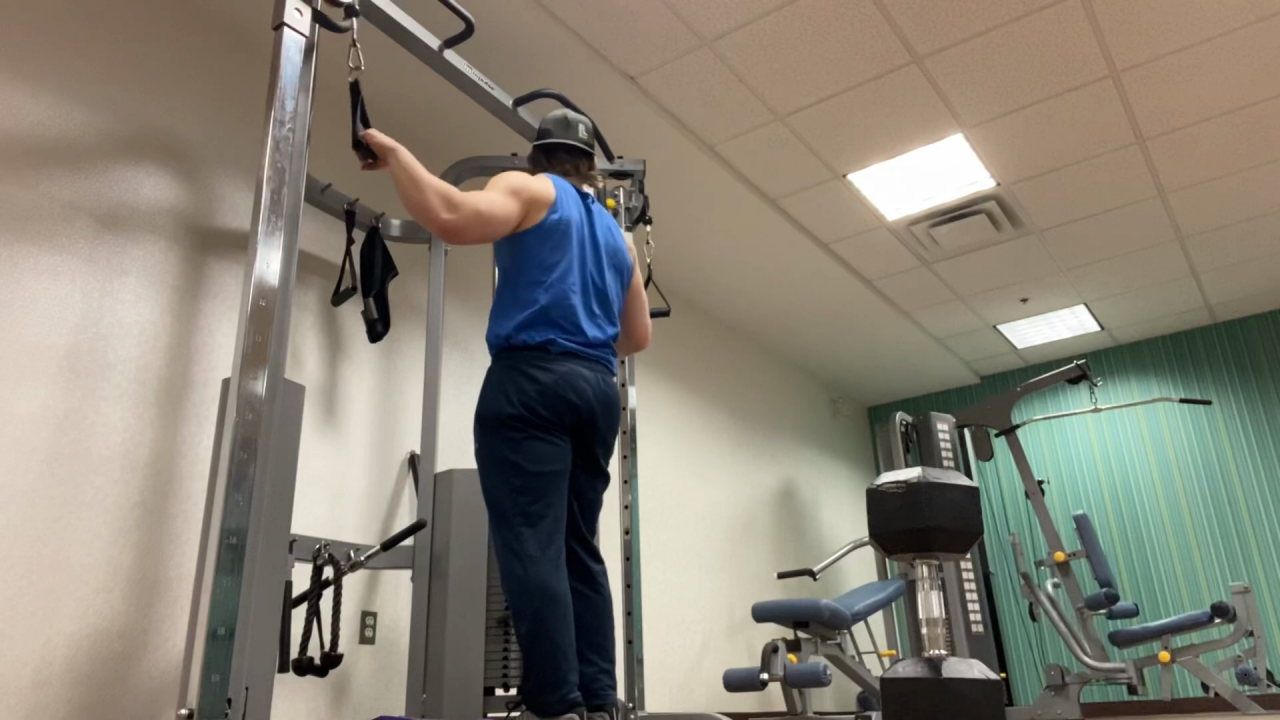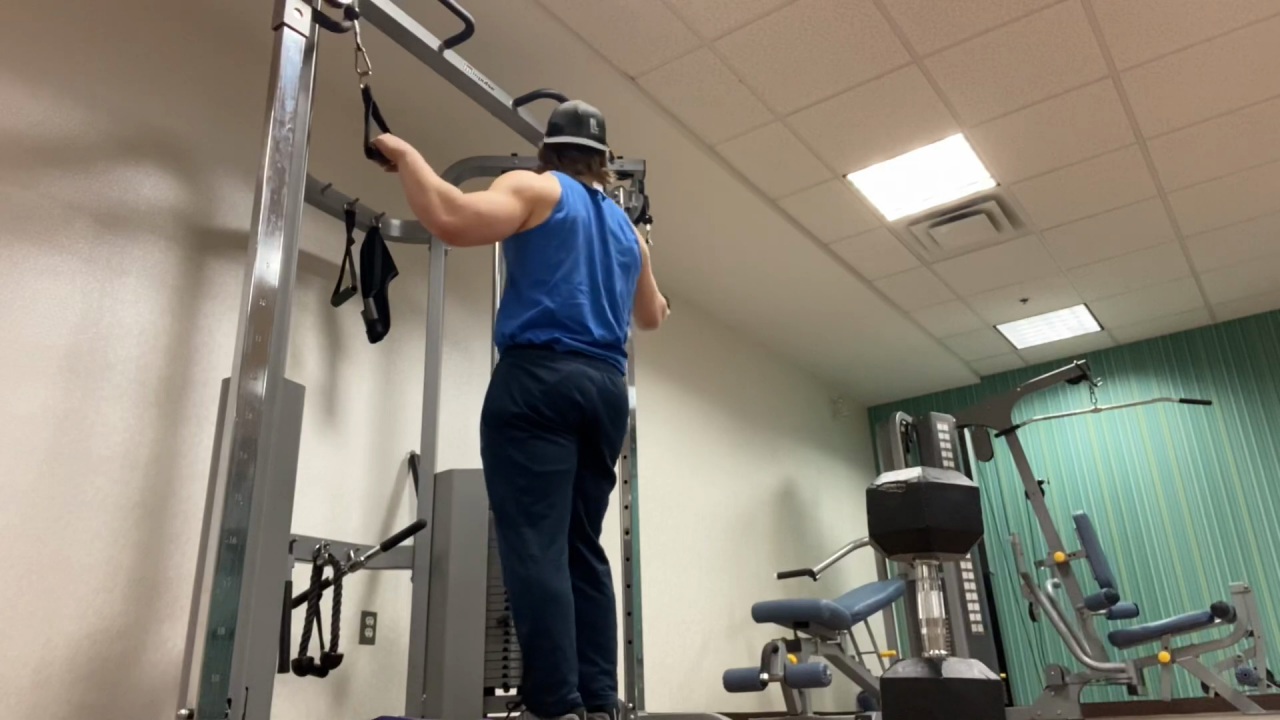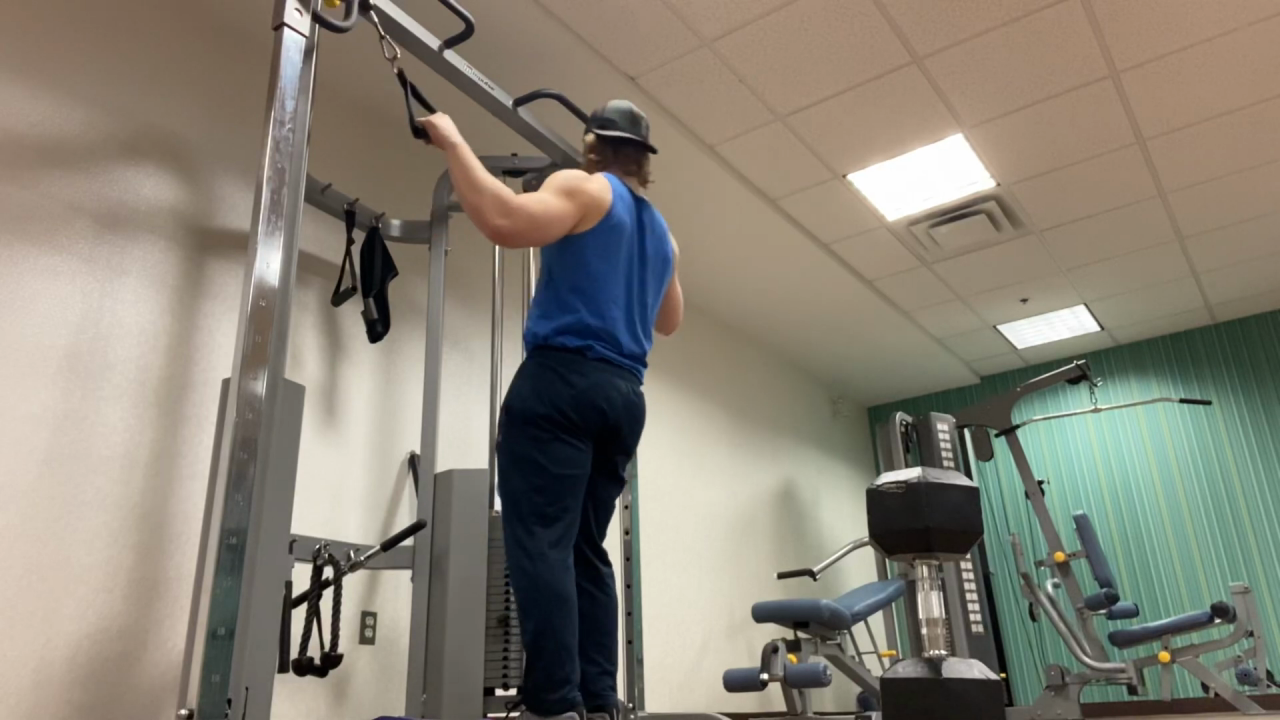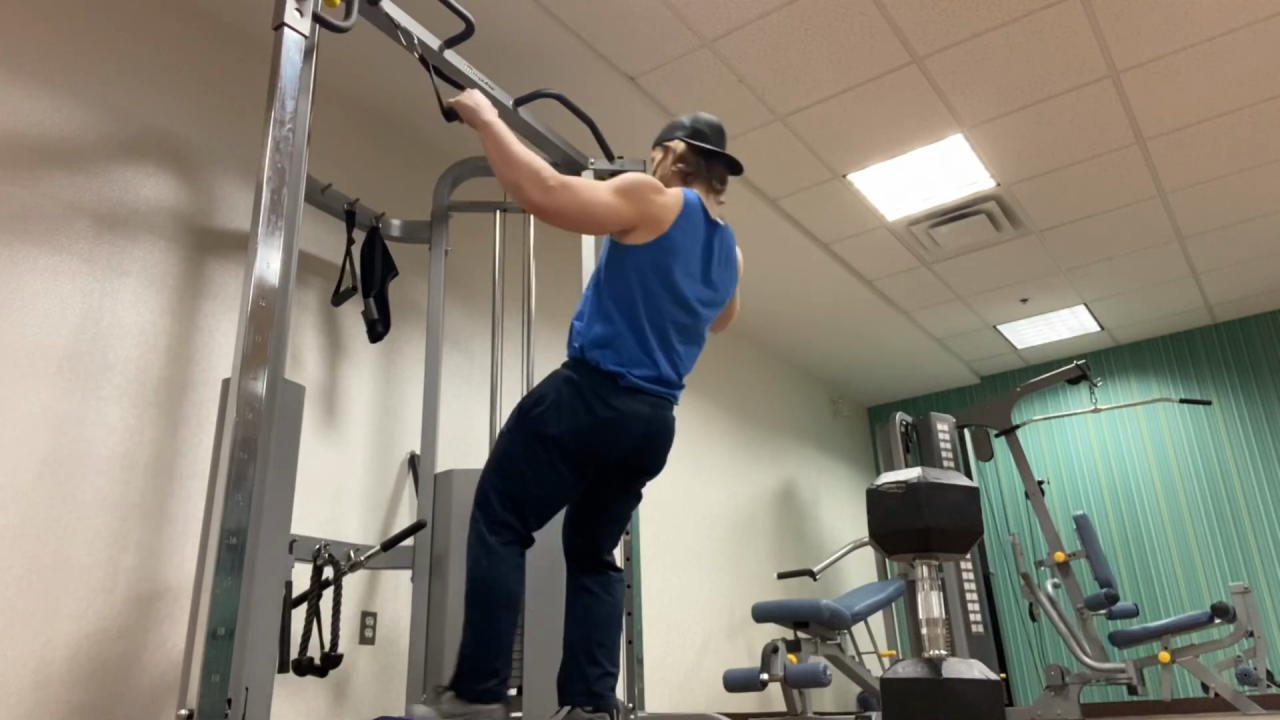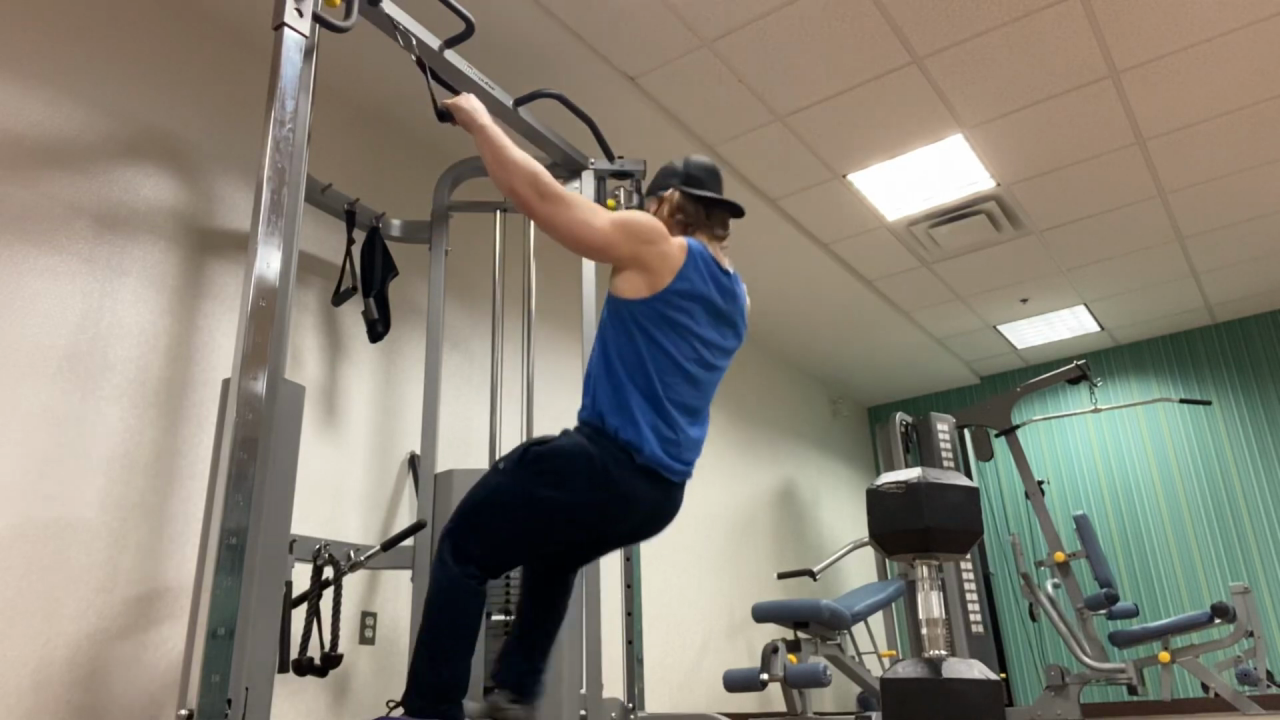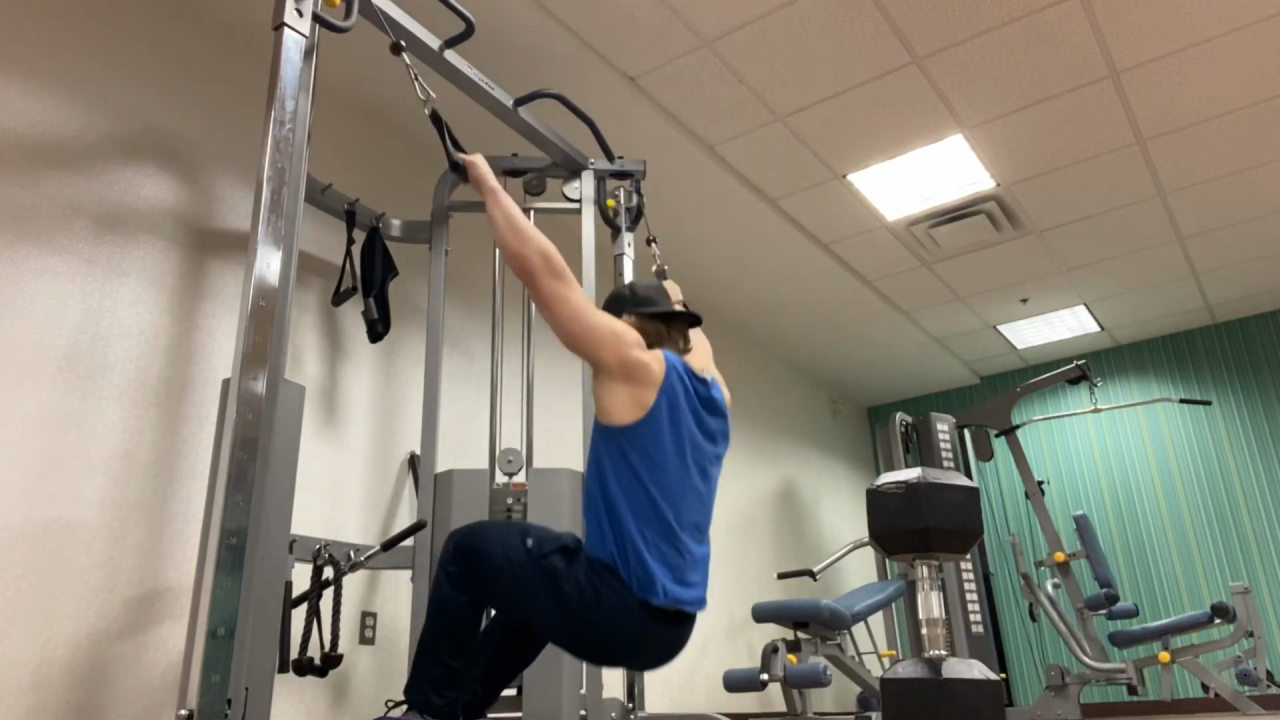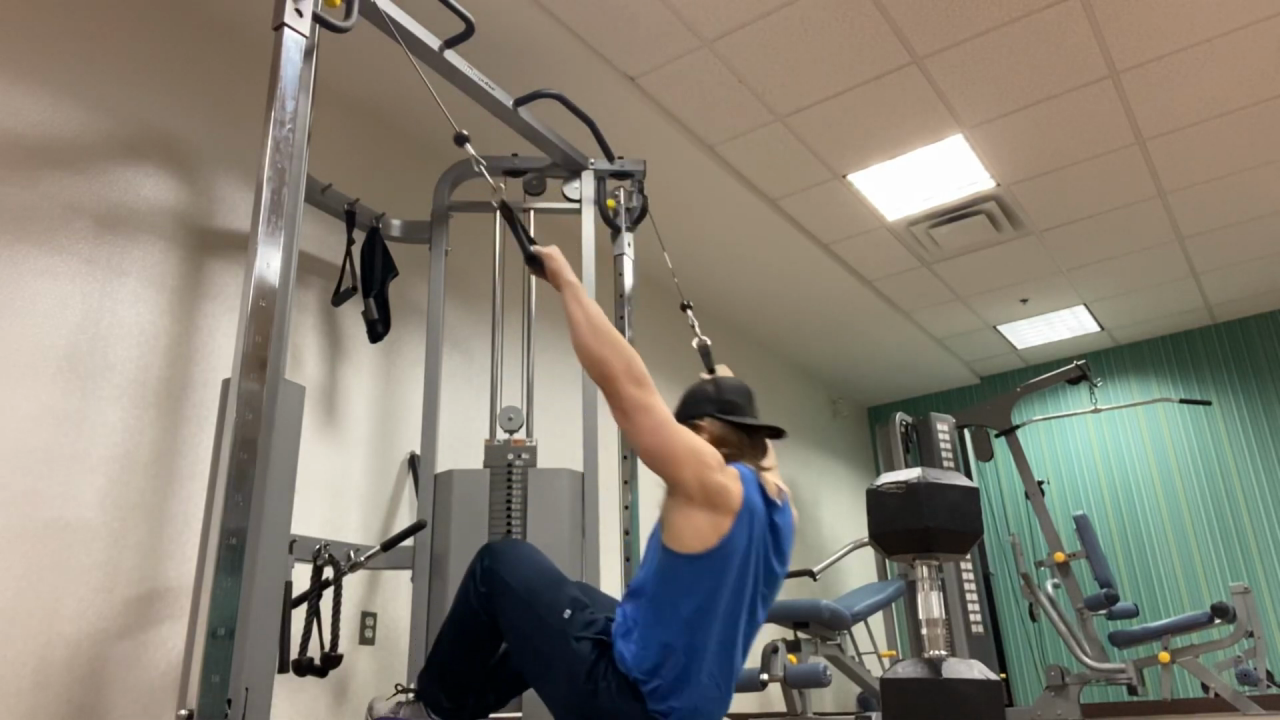
dt=0.4s
person 1, frame 1
left shoulder: (527, 190)
right shoulder: (616, 235)
left elbow: (450, 217)
right elbow: (639, 337)
left wrist: (395, 155)
left hip: (531, 381)
right hip: (598, 392)
left knee: (532, 548)
right knee: (577, 551)
person 1, frame 2
left shoulder: (535, 188)
right shoulder: (626, 228)
left elbow: (452, 219)
right elbow: (653, 316)
left wrist: (405, 155)
right wrist: (654, 294)
left hip: (539, 380)
right hip: (606, 391)
left knee: (535, 547)
right knee: (580, 550)
person 1, frame 3
left shoulder: (585, 189)
right shoulder: (662, 233)
left elbow: (504, 221)
right elbow: (669, 320)
left wrist: (452, 141)
left hip: (561, 381)
right hip: (623, 397)
left knee: (538, 541)
right knee: (582, 549)
person 1, frame 4
left shoulder: (654, 199)
right shoulder: (727, 249)
left elbow: (544, 194)
left wrist: (483, 118)
left hip: (592, 396)
right hip: (653, 419)
left knee: (498, 528)
right knee: (593, 557)
person 1, frame 5
left shoulder: (654, 249)
right shoulder: (736, 294)
left elbow: (540, 196)
left wrist: (478, 120)
left hip: (607, 464)
right hip: (660, 493)
left knee: (464, 550)
right knee: (551, 549)
person 1, frame 6
left shoulder: (637, 367)
right shoulder: (711, 389)
left elbow: (543, 270)
right elbow: (694, 344)
left wrist: (488, 184)
right wrist: (675, 304)
left hip: (622, 608)
right hip: (668, 620)
left knee: (470, 549)
right knee: (535, 581)
person 1, frame 7
left shoulder: (716, 484)
right shoulder: (774, 497)
left elbow: (623, 381)
right elbow: (747, 432)
left wrist: (565, 279)
right wrist: (724, 384)
left knee: (502, 563)
right knee: (572, 599)
